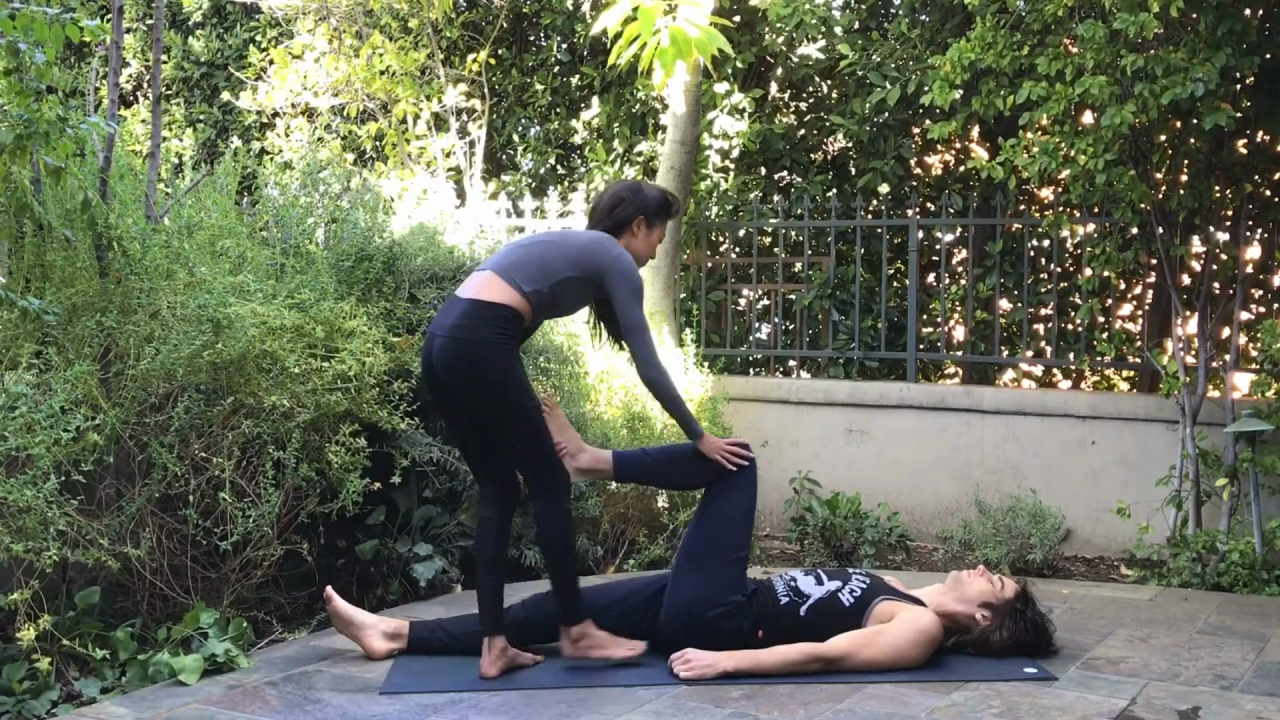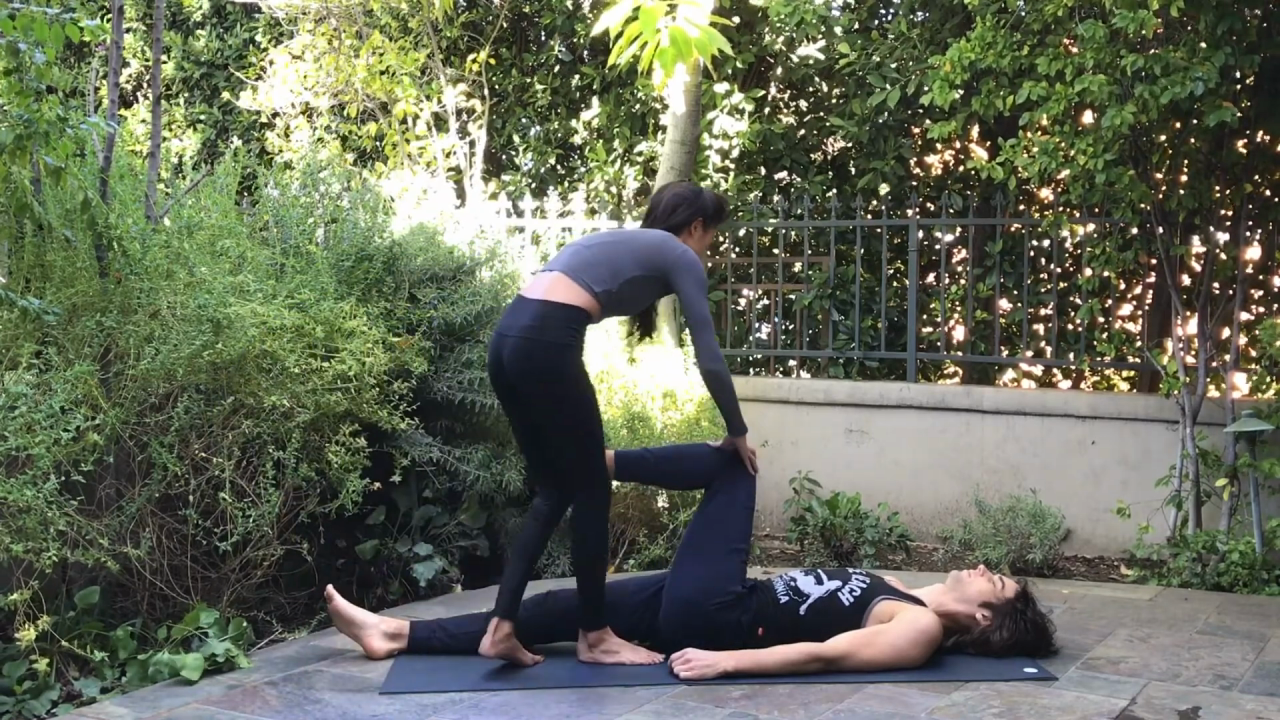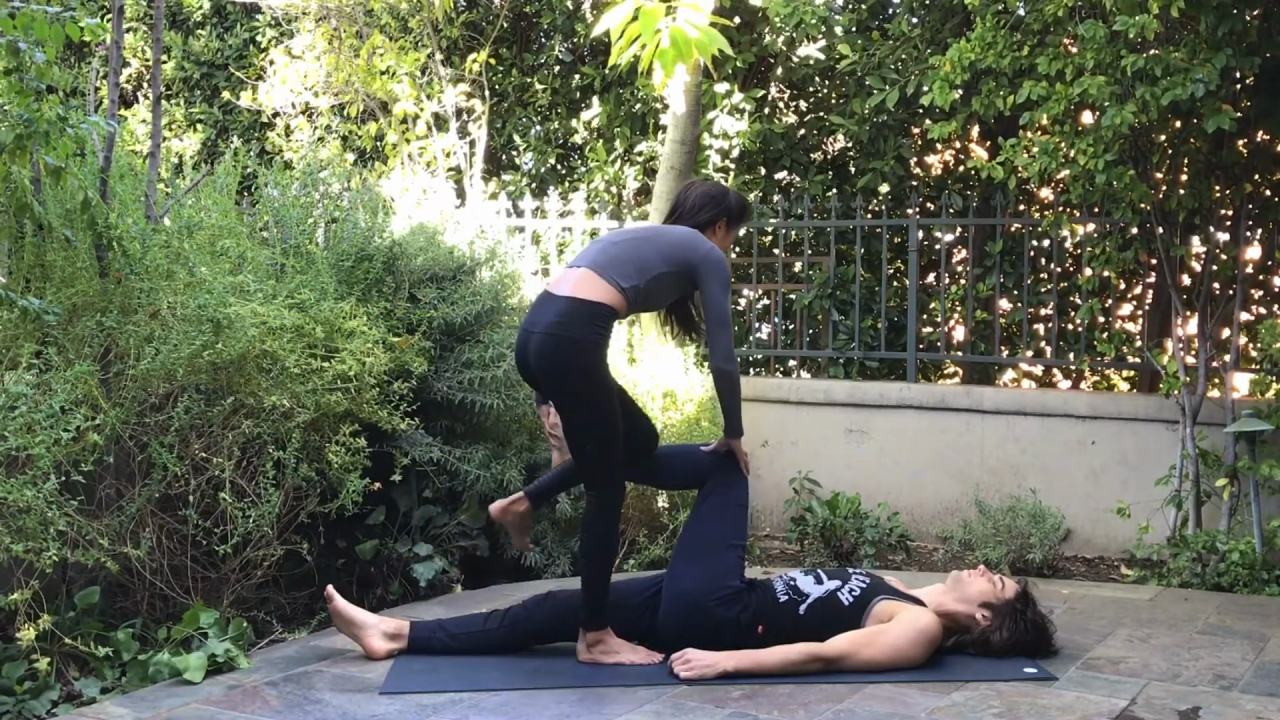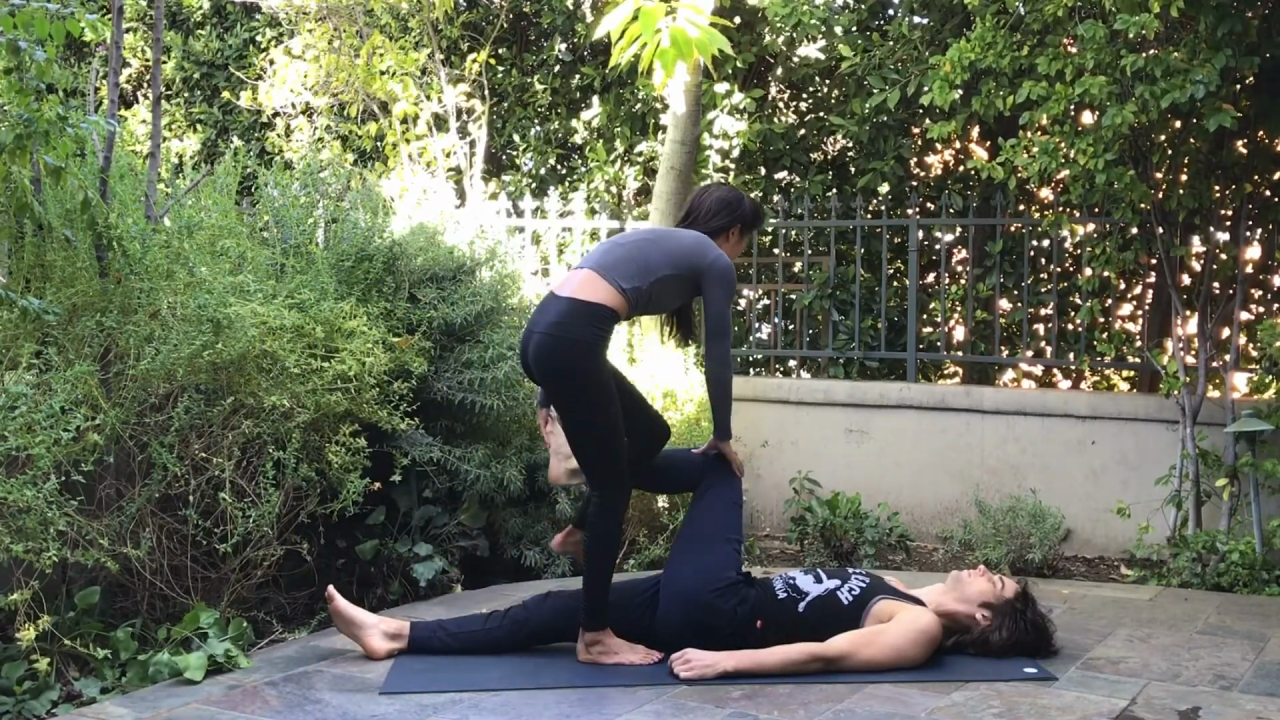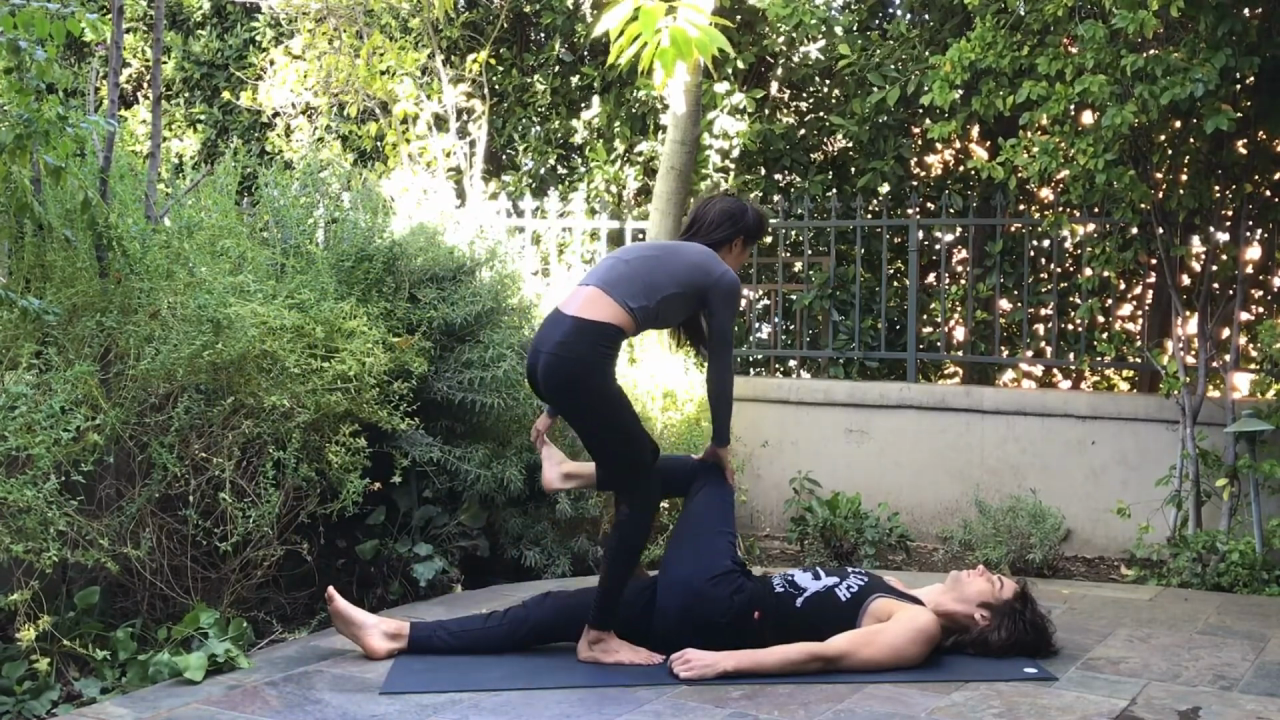
dt=0.4s
person 1, frame 1
left shoulder: (919, 629)
right shoulder: (902, 595)
left elbow: (825, 652)
left wrist: (725, 661)
left hip: (715, 620)
right hip: (702, 606)
left knee: (732, 461)
right knee: (558, 605)
left ankle: (591, 461)
right ankle: (397, 634)
person 1, frame 2
left shoulder: (921, 629)
right shoulder: (899, 594)
left elbow: (825, 653)
left wrist: (723, 663)
left hip: (715, 618)
right hip: (703, 607)
left knee: (733, 465)
right knee: (561, 607)
left ankle: (594, 461)
right ankle: (399, 634)
person 1, frame 3
left shoulder: (919, 629)
right shoulder: (899, 594)
left elbow: (825, 652)
left wrist: (725, 663)
left hip: (714, 616)
right hip: (705, 606)
left knee: (723, 466)
right knee: (560, 609)
right ankle: (398, 633)
person 1, frame 4
left shoulder: (920, 629)
right shoulder: (901, 593)
left elbow: (826, 654)
left wrist: (724, 663)
left hip: (715, 613)
right hip: (706, 606)
left knee: (717, 468)
right knee: (558, 609)
right ankle: (398, 634)
person 1, frame 5
left shoulder: (918, 628)
right shoulder: (900, 594)
left elbow: (825, 652)
left wrist: (724, 662)
left hip: (714, 606)
right hip: (706, 604)
left knee: (710, 471)
right knee: (560, 611)
left ankle: (581, 474)
right ankle: (397, 634)
person 2, frame 1
left shoulder: (572, 248)
right shoulder: (616, 260)
right elbow: (649, 368)
left wrist: (533, 413)
right wrist: (698, 437)
left hip: (442, 342)
right hip: (477, 348)
left knee: (499, 492)
right knee: (550, 486)
left ankle: (495, 644)
right ankle: (576, 629)
person 2, frame 2
left shoulder: (619, 242)
right shoulder: (680, 257)
right elbow: (710, 361)
right wrist: (737, 434)
left hip: (507, 338)
right hip: (545, 347)
left knee: (554, 489)
right knee: (591, 491)
left ankle: (503, 626)
right ankle: (594, 635)
person 2, frame 3
left shoulder: (641, 237)
right shoulder: (706, 254)
right elbow: (722, 359)
left wrist: (551, 402)
right wrist: (733, 434)
left hip: (534, 333)
right hip: (569, 343)
left knee: (637, 438)
right knee: (606, 488)
left ankle: (524, 503)
right ankle: (594, 636)
person 2, frame 4
left shoulder: (654, 240)
right shoulder: (714, 261)
right elbow: (717, 361)
left wrist: (547, 402)
right wrist: (722, 437)
left hip: (543, 332)
right hip: (570, 343)
left knee: (649, 434)
right knee: (612, 487)
left ankle: (577, 533)
right ankle: (594, 636)
person 2, frame 5
left shoulder: (656, 253)
right shoulder: (720, 277)
right elbow: (720, 370)
left wrist: (553, 407)
right wrist: (719, 444)
left hip: (548, 348)
right hip: (578, 360)
left knee: (639, 458)
right knee: (641, 492)
left ankle: (625, 571)
right ankle: (598, 635)
